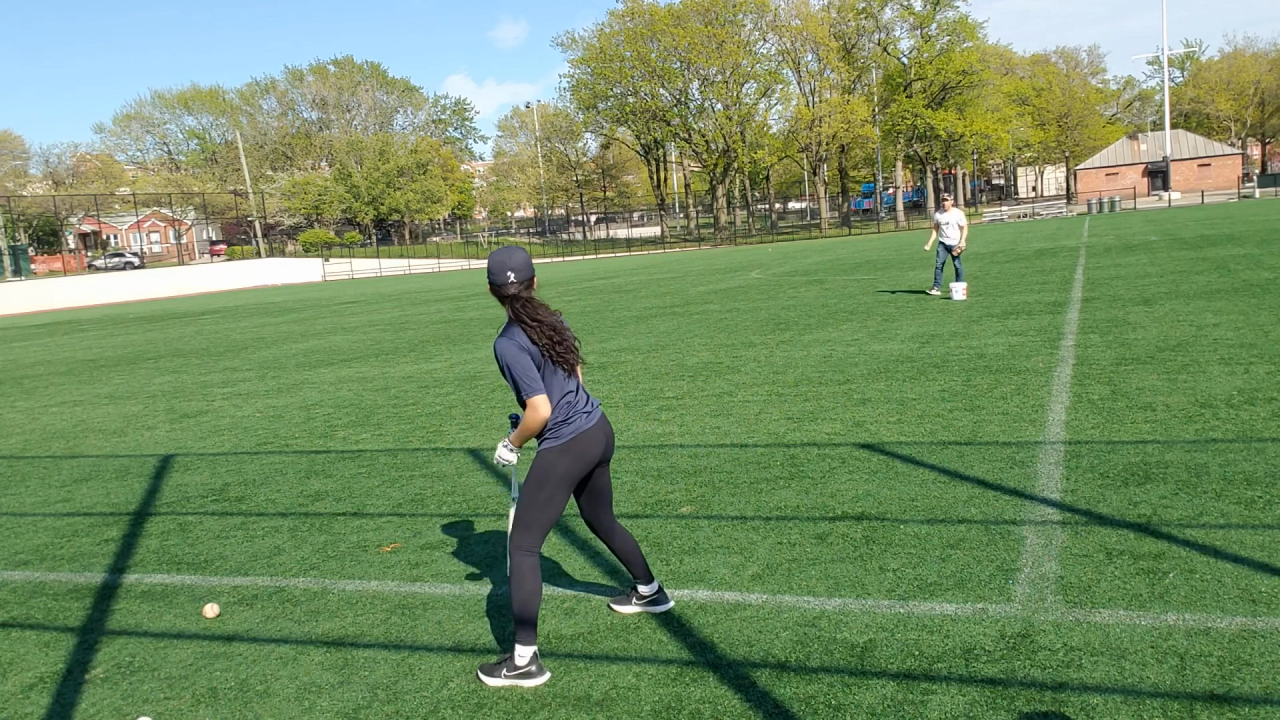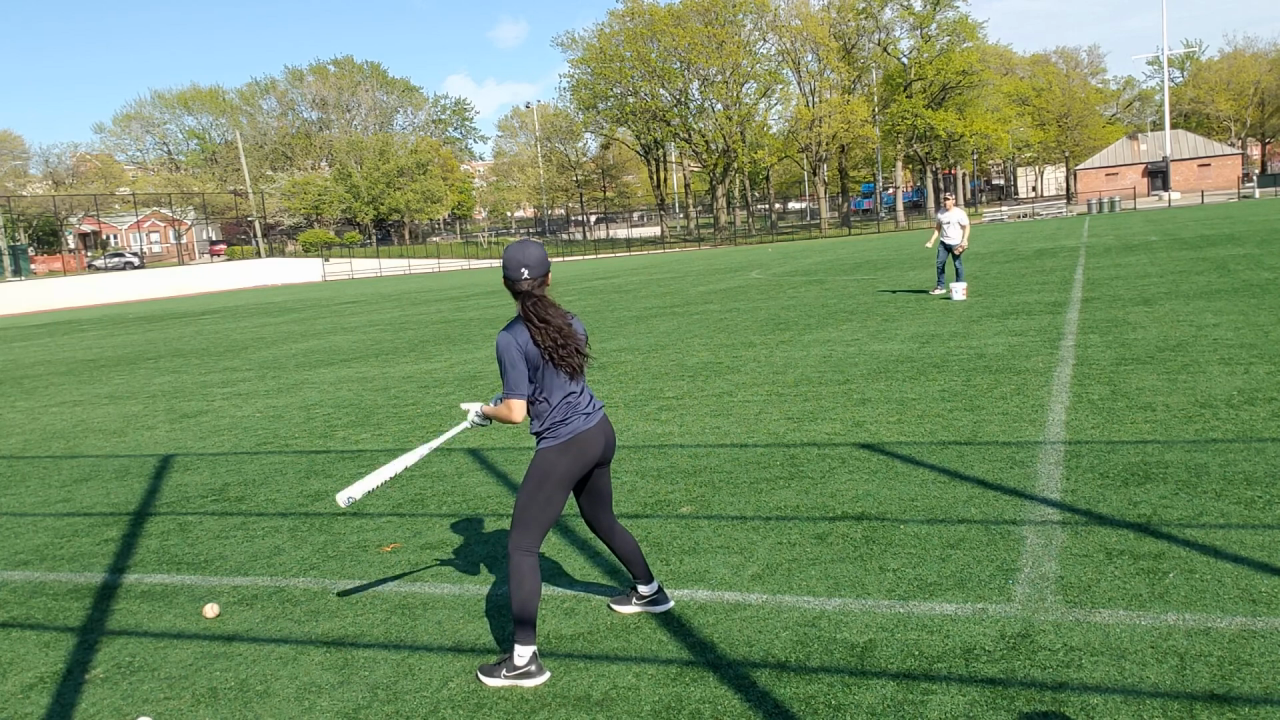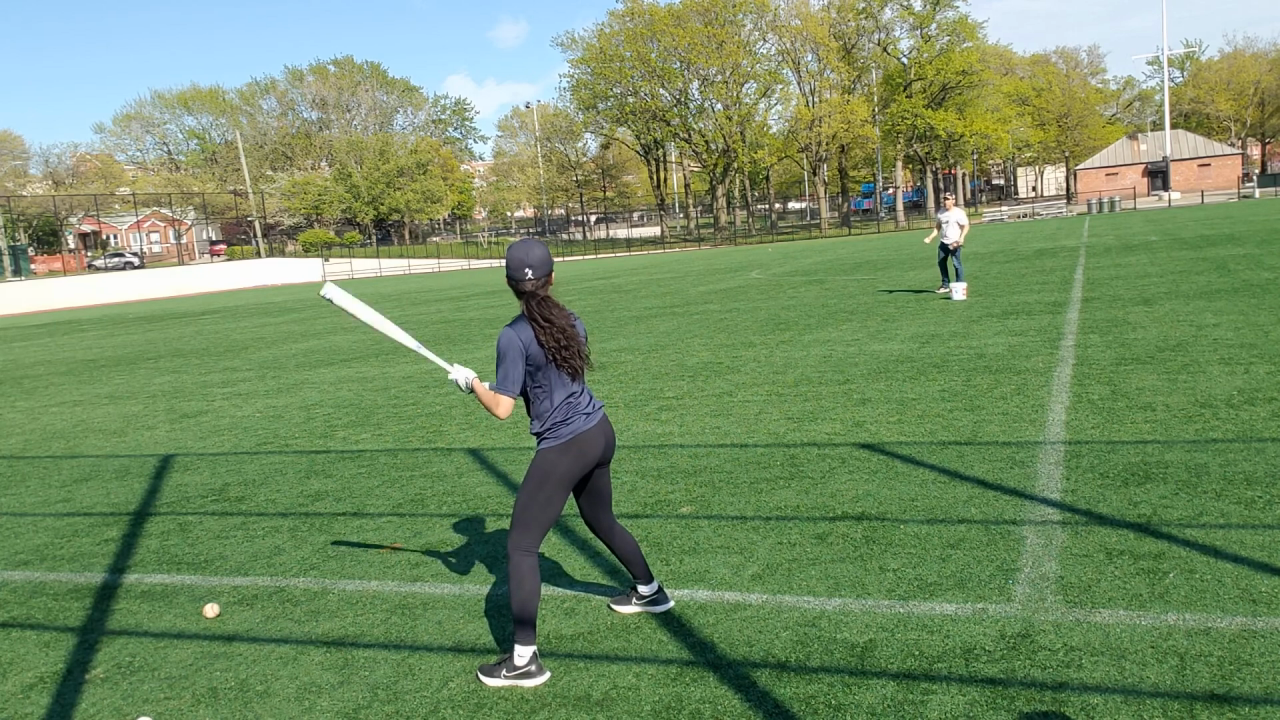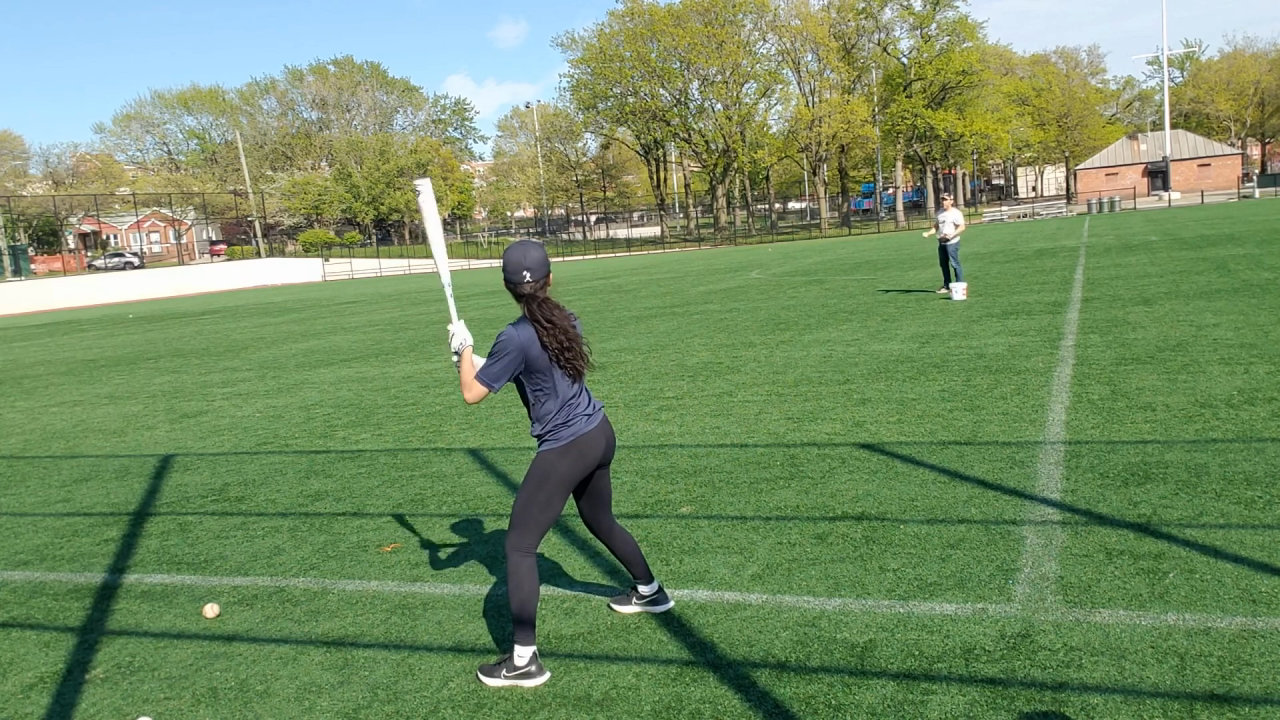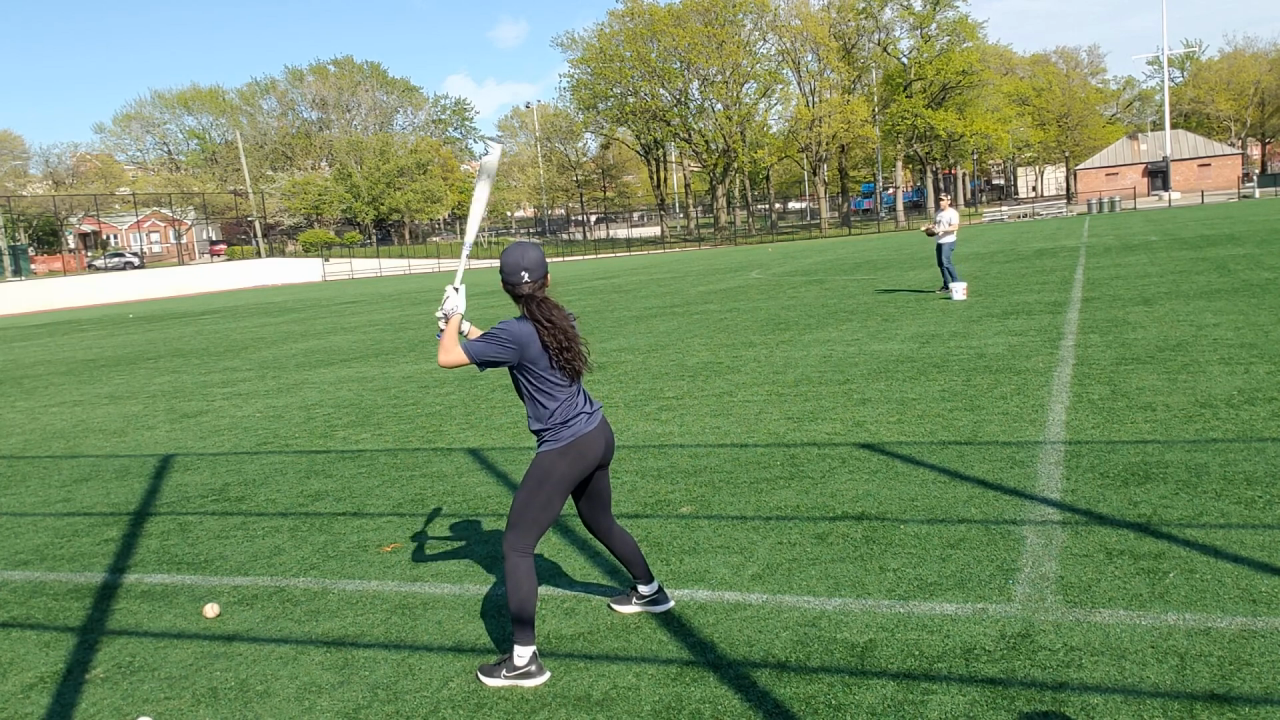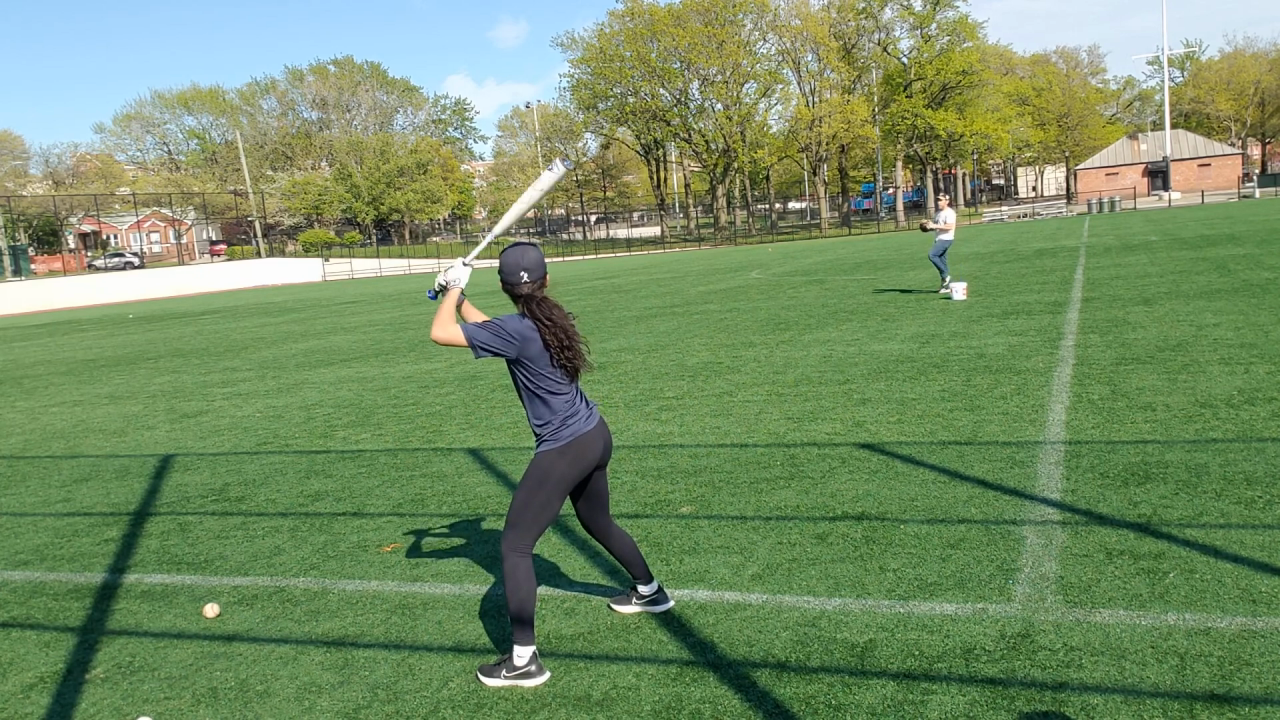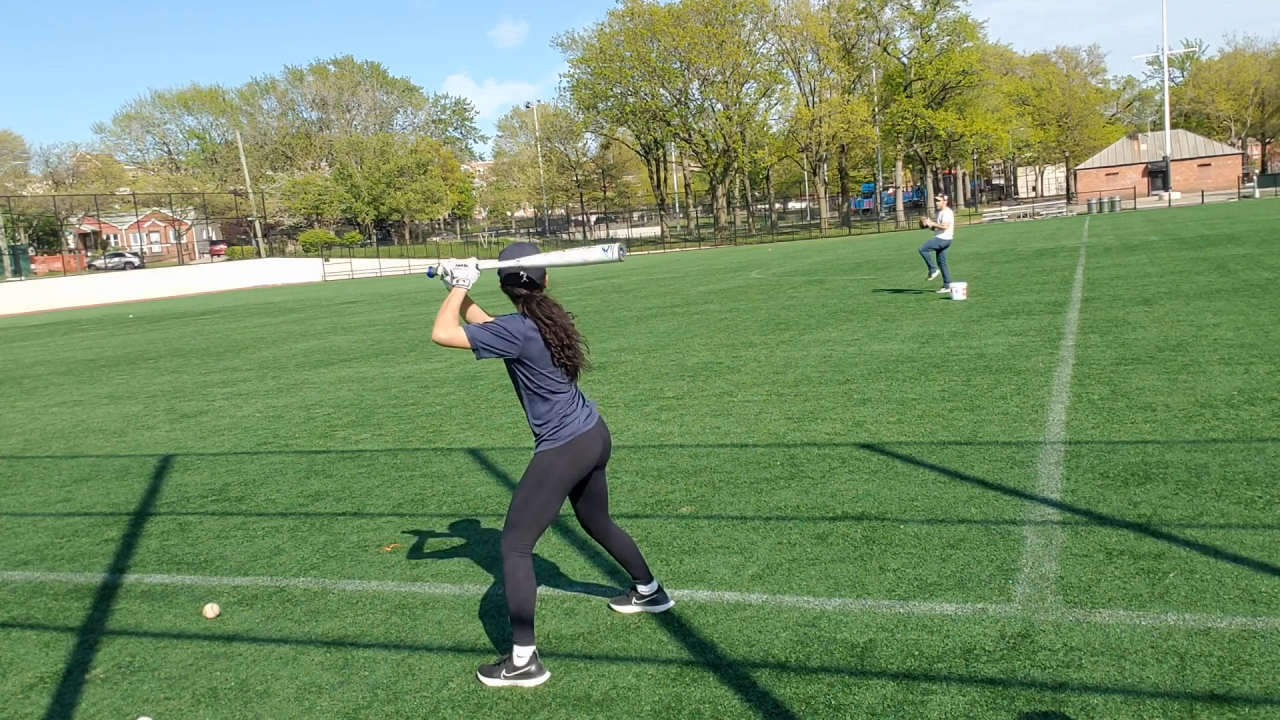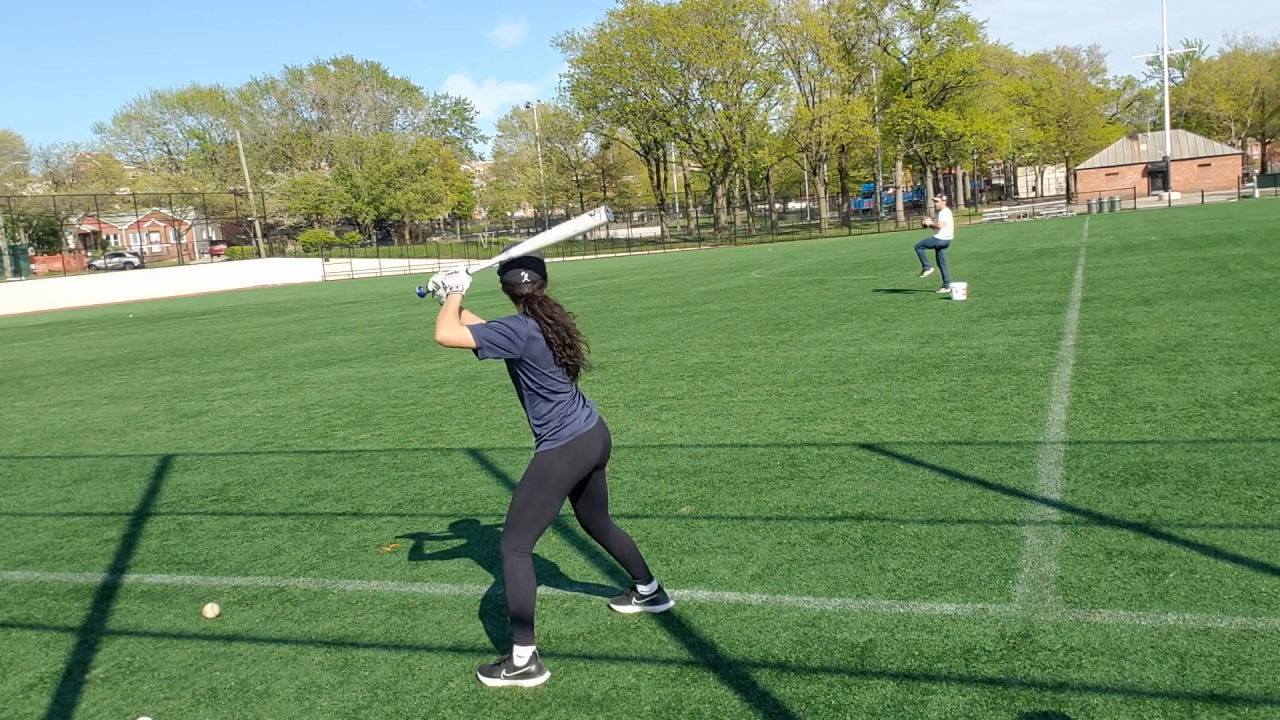
dt=0.2s
person 1, frame 1
left shoulder: (508, 344)
right shoulder: (551, 322)
left elbow: (540, 411)
left wrist: (511, 444)
left hip: (566, 447)
right hip: (598, 432)
left knee: (522, 545)
right knee: (601, 520)
left ankle: (525, 659)
right ankle: (649, 591)
person 1, frame 2
left shoulder: (511, 338)
right shoulder: (570, 322)
left elbow: (515, 412)
left wrist: (484, 410)
right wrist: (510, 398)
left hip: (564, 447)
right hip: (599, 432)
left knee: (522, 545)
right knee: (602, 520)
left ankle: (525, 659)
right ankle: (649, 591)
person 1, frame 3
left shoulder: (514, 336)
right shoulder: (572, 323)
left elbow: (502, 408)
left wrist: (471, 382)
right wrist: (504, 382)
left hip: (564, 448)
right hip: (599, 432)
left knee: (521, 546)
right knee: (601, 520)
left ankle: (525, 659)
right ankle: (650, 591)
person 1, frame 4
left shoulder: (516, 336)
right shoulder: (566, 322)
left elbow: (472, 394)
left wrist: (463, 348)
right wrist: (485, 360)
left hip: (565, 449)
right hip: (599, 434)
left knee: (518, 546)
right knee: (600, 521)
left ankle: (524, 659)
right ankle: (650, 591)
person 1, frame 5
left shoulder: (515, 333)
right shoulder: (559, 320)
left elbow: (447, 357)
left wrist: (454, 314)
right wrist: (465, 324)
left hip: (565, 450)
right hip: (597, 435)
left knee: (516, 546)
right knee: (600, 522)
left ankle: (524, 660)
right ankle: (649, 590)
person 1, frame 6
left shoulder: (517, 330)
right shoulder: (555, 319)
left elbow: (440, 334)
left wrist: (454, 285)
right wrist: (458, 298)
left hip: (564, 450)
right hip: (595, 436)
left knee: (514, 546)
right knee: (599, 523)
left ankle: (524, 660)
right ankle: (649, 591)
person 1, frame 7
left shoulder: (518, 330)
right shoulder: (551, 318)
left elbow: (442, 334)
right elbow: (493, 328)
left wrist: (459, 286)
right wrist: (463, 294)
left hip: (563, 450)
right hip: (593, 436)
left knee: (514, 546)
right knee: (597, 522)
left ankle: (524, 660)
right ankle: (649, 591)
person 1, frame 8
left shoulder: (520, 329)
right shoulder: (551, 320)
left elbow: (446, 335)
right elbow: (492, 331)
left wrist: (455, 292)
right wrist: (454, 300)
left hip: (564, 450)
right hip: (594, 436)
left knee: (514, 546)
right knee: (597, 522)
left ankle: (524, 659)
right ankle: (649, 590)
